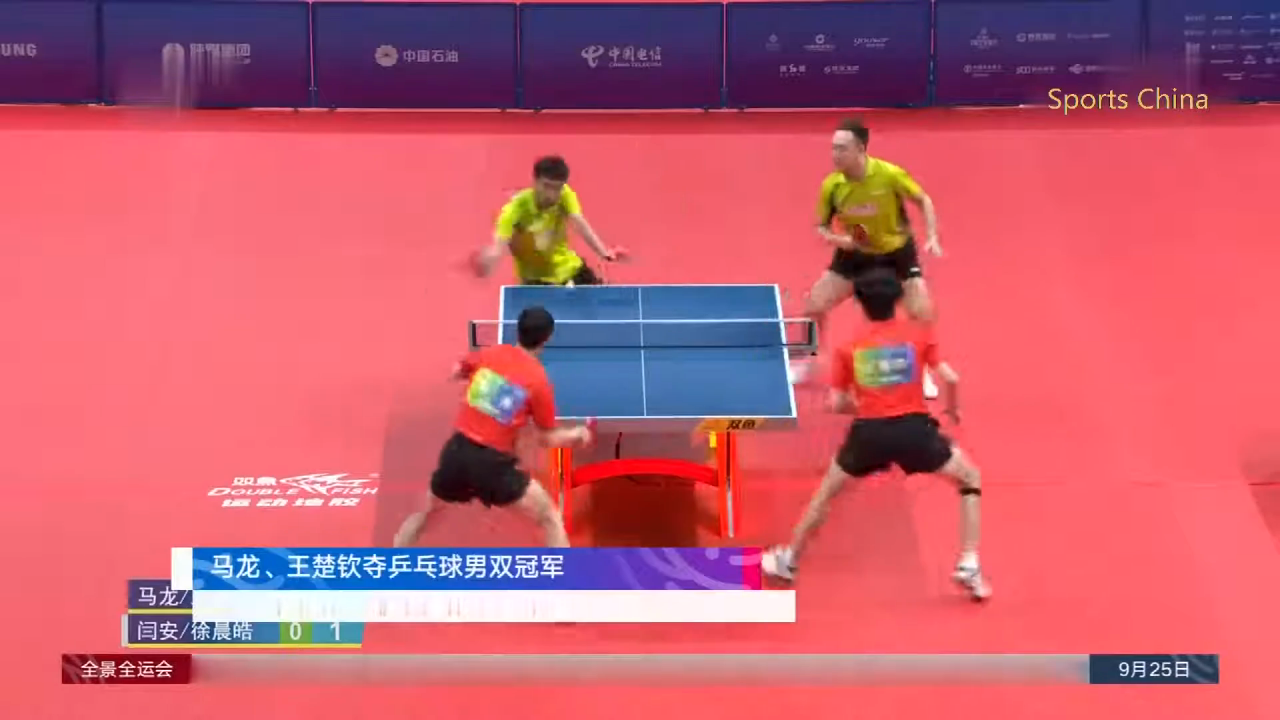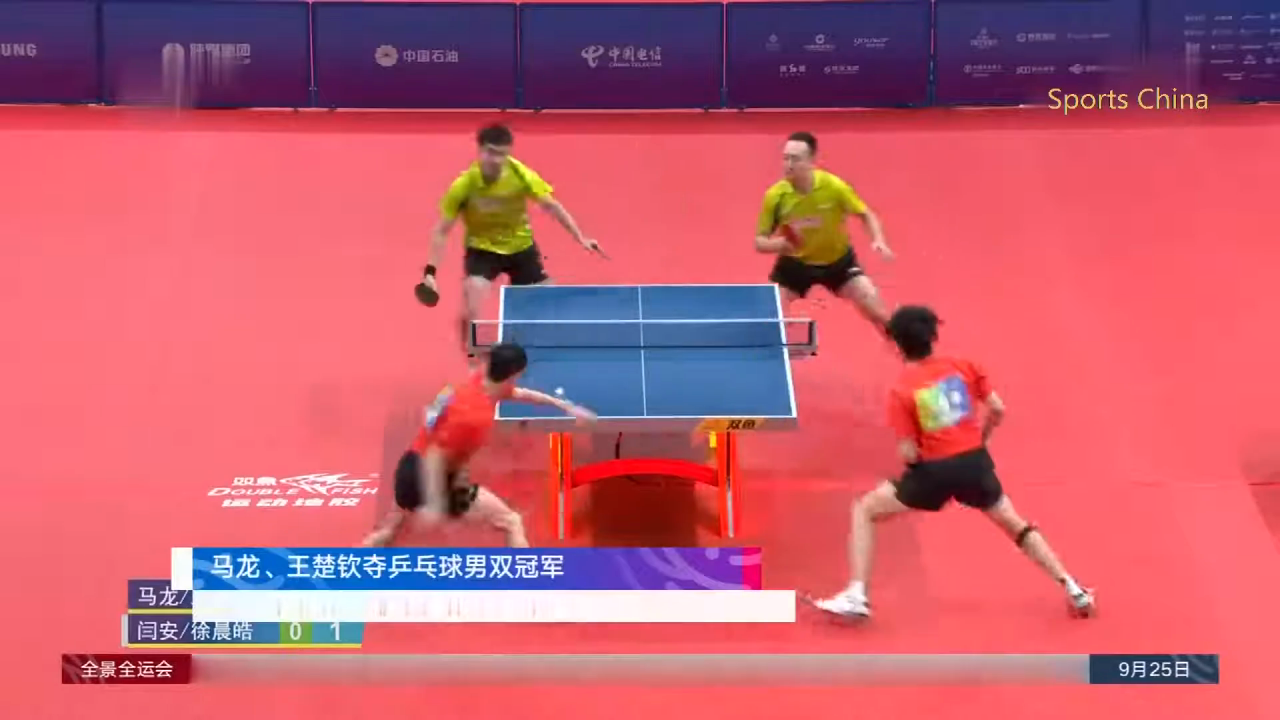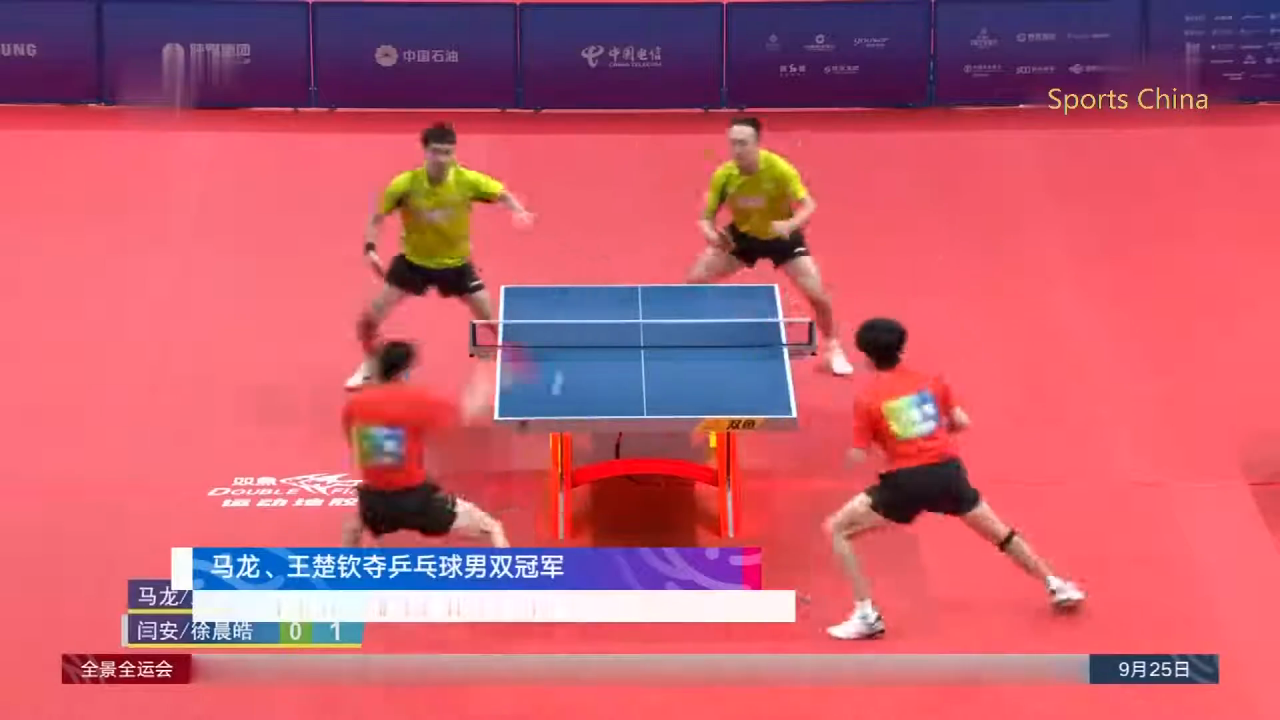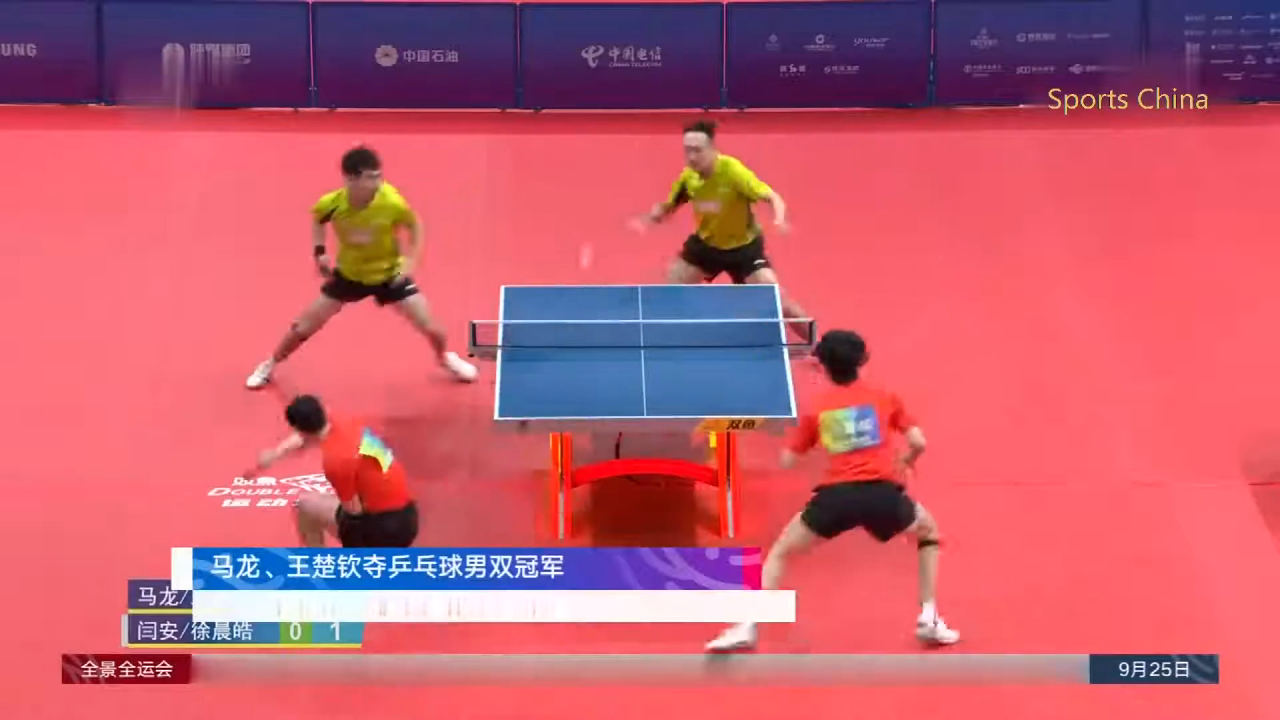
dt=0.2s
person 1, frame 1
left shoulder: (846, 347)
right shoulder: (918, 333)
left elbow: (835, 404)
right elbow: (950, 379)
right wrist: (953, 407)
left hip: (869, 431)
right hip: (912, 429)
left knee: (826, 492)
right knee: (970, 479)
left ankle: (787, 559)
right ankle: (968, 567)
person 1, frame 2
left shoulder: (902, 390)
right shoulder: (963, 367)
left elbow: (908, 453)
right elbow: (998, 408)
left wrist: (920, 444)
left hip: (933, 471)
right hip: (973, 463)
left knee: (863, 512)
right knee: (1016, 526)
left ankle: (856, 597)
right ankle: (1071, 589)
person 1, frame 3
left shoulder: (866, 398)
right shoulder: (931, 381)
left elbow: (858, 457)
right elbow: (962, 424)
left wrist: (876, 441)
left hip: (905, 483)
right hip: (948, 472)
left knee: (836, 529)
right knee: (999, 533)
left ankle: (866, 615)
right ankle: (1057, 587)
person 1, frame 4
left shoulder: (817, 410)
right shoulder: (885, 398)
left elbow: (788, 461)
right elbow: (919, 443)
right wrist: (906, 461)
left hip: (836, 496)
right hip: (883, 494)
left knee: (780, 553)
right knee: (929, 531)
left ankle: (745, 631)
right ankle: (929, 620)
person 2, frame 1
left shoulder: (890, 174)
right shoulder: (832, 186)
left elbow: (924, 201)
right elbow: (821, 228)
left wrist: (932, 237)
right wrist: (841, 240)
left hip: (897, 252)
right hip: (854, 253)
left knee: (922, 315)
right knee: (815, 308)
left ankle: (921, 373)
right ankle: (808, 363)
person 2, frame 2
left shoulder: (835, 187)
right shoulder: (775, 196)
left elbow: (866, 215)
right elbow: (760, 242)
left wrist: (878, 240)
right wrist: (780, 244)
left hip: (838, 260)
right hip: (796, 264)
left knee: (877, 312)
person 2, frame 3
left shoulder: (778, 168)
right shoulder: (723, 175)
left elbow: (808, 206)
right elbow: (705, 219)
left wrist: (789, 224)
right wrist: (712, 236)
left hip: (782, 236)
right hip: (742, 234)
left knee: (816, 294)
right knee: (697, 279)
left ankle: (833, 348)
person 2, frame 4
left shoulder: (734, 172)
right shoulder: (688, 179)
left elbow: (774, 198)
right elbow: (667, 209)
left wrist: (779, 219)
right wrist: (647, 220)
left hip: (744, 247)
right hip: (706, 245)
left knee: (779, 304)
person 3, frame 1
left shoulder: (564, 195)
right shoulder: (516, 209)
left elbow: (580, 224)
right elbow: (495, 249)
left wrist: (607, 254)
right wrist: (485, 260)
left hip: (572, 269)
right hip: (538, 280)
person 3, frame 2
left shoulder: (519, 173)
right shoulder: (463, 185)
left elbow: (551, 205)
right elbow: (442, 230)
left wrist: (581, 238)
right wrist: (430, 272)
left hip: (520, 246)
right hip: (482, 249)
right knee: (470, 315)
person 3, frame 3
left shoulder: (468, 180)
right shoulder: (404, 184)
left elbow: (505, 195)
right elbow: (377, 219)
left wrist: (520, 212)
right wrist: (370, 249)
left hip: (456, 263)
right hip: (413, 262)
left knee: (492, 321)
right knee: (369, 318)
right ankle: (370, 365)
person 3, frame 4
left shoulder: (393, 203)
right shoulder: (330, 204)
left elbow: (413, 226)
right elbow: (317, 221)
left wrist: (409, 260)
right wrist: (319, 252)
left hip: (390, 274)
right hip: (348, 275)
left knee: (431, 329)
right knee: (303, 328)
left ankle: (446, 359)
right ankle: (270, 365)
person 4, frame 1
left shoulder: (489, 354)
right shoulder: (539, 384)
left elbow: (458, 372)
right elbow: (549, 439)
right wrist: (578, 434)
left hip: (459, 450)
right hip: (492, 462)
left knee: (423, 513)
right knee: (550, 518)
person 4, frame 2
left shoulder: (480, 381)
right shoulder: (472, 417)
left elbow: (513, 392)
right elbow: (433, 456)
left wrist: (563, 404)
right wrist: (433, 505)
left hip: (409, 470)
left knee: (395, 524)
right knee: (511, 524)
person 4, frame 3
left shoulder: (353, 406)
right shoulder: (416, 400)
right elbow: (464, 415)
left hip: (374, 502)
right hip: (416, 499)
left knee: (357, 524)
right knee: (490, 528)
person 4, frame 4
left shoulder: (336, 462)
right shoulder: (339, 426)
left elbow: (354, 510)
right elbow: (304, 439)
right wrist: (273, 455)
left hip: (382, 525)
right hip: (407, 519)
left knee: (306, 505)
